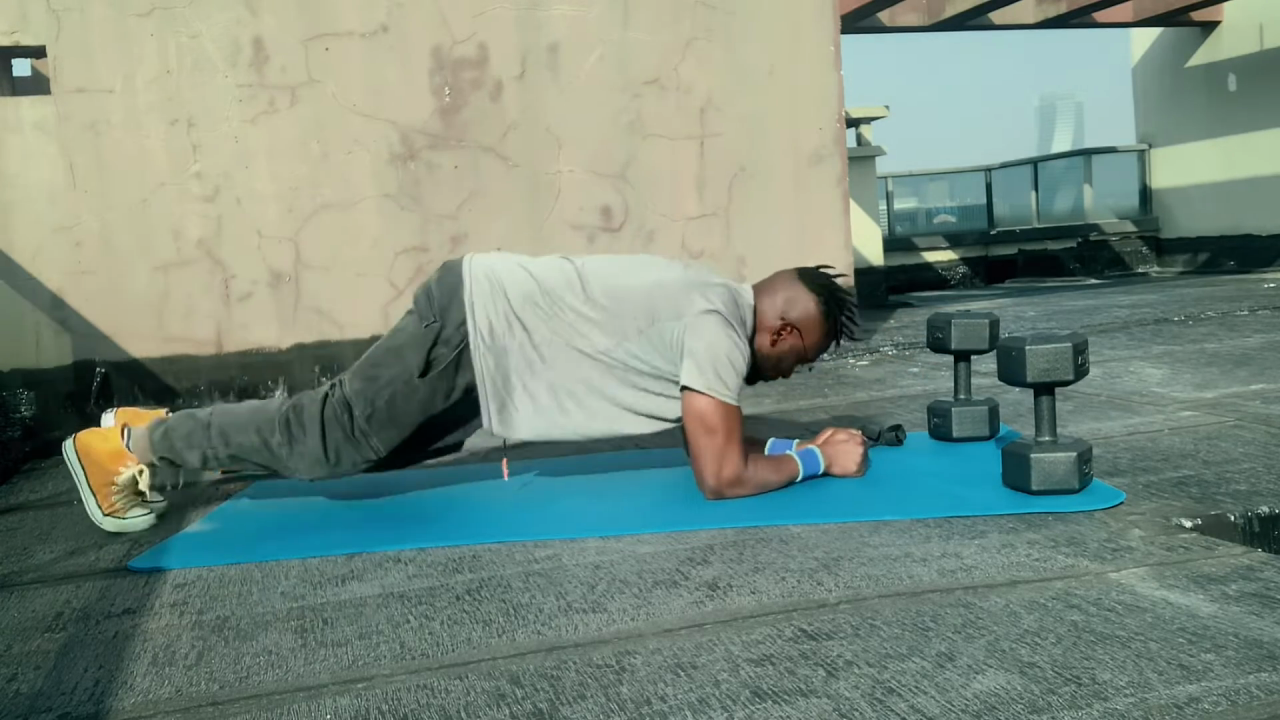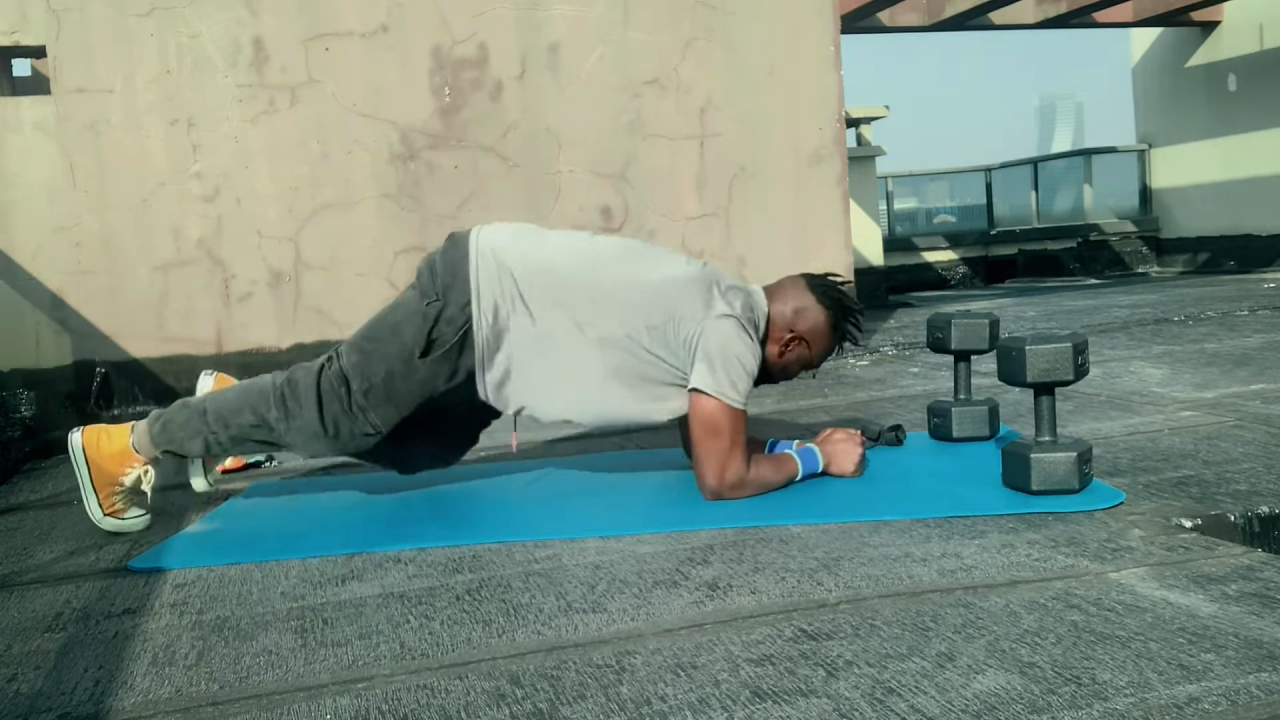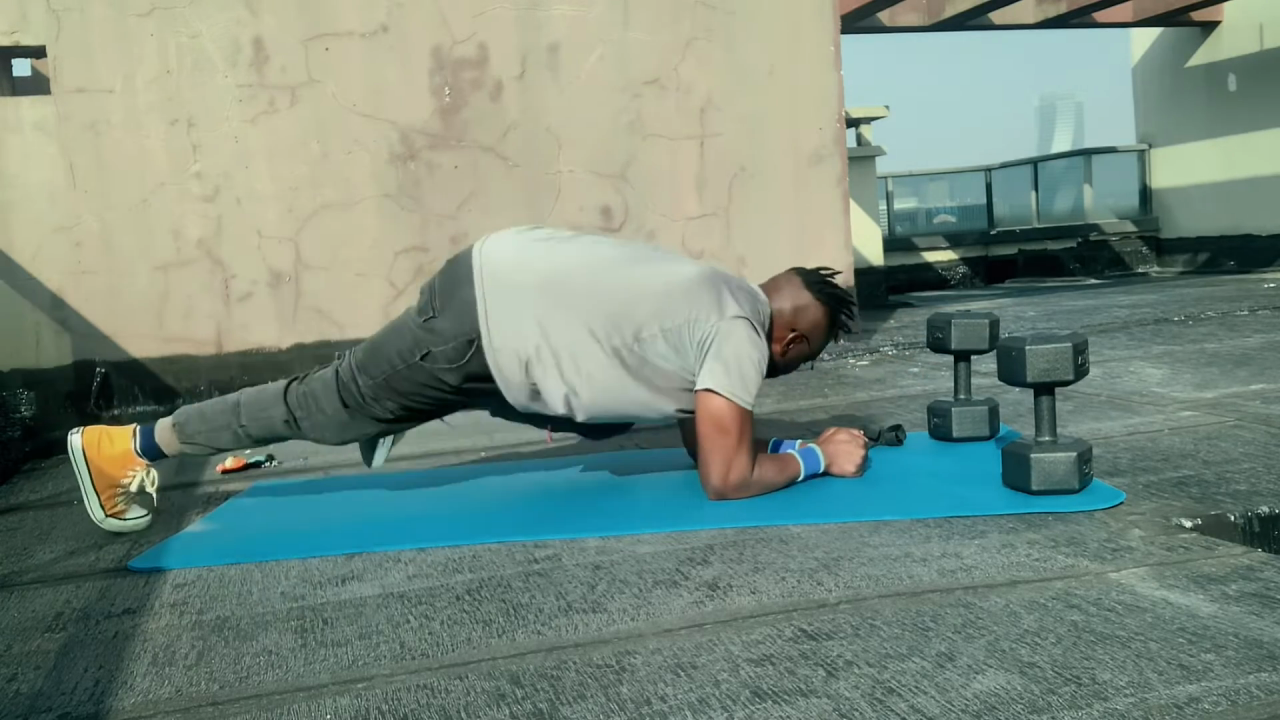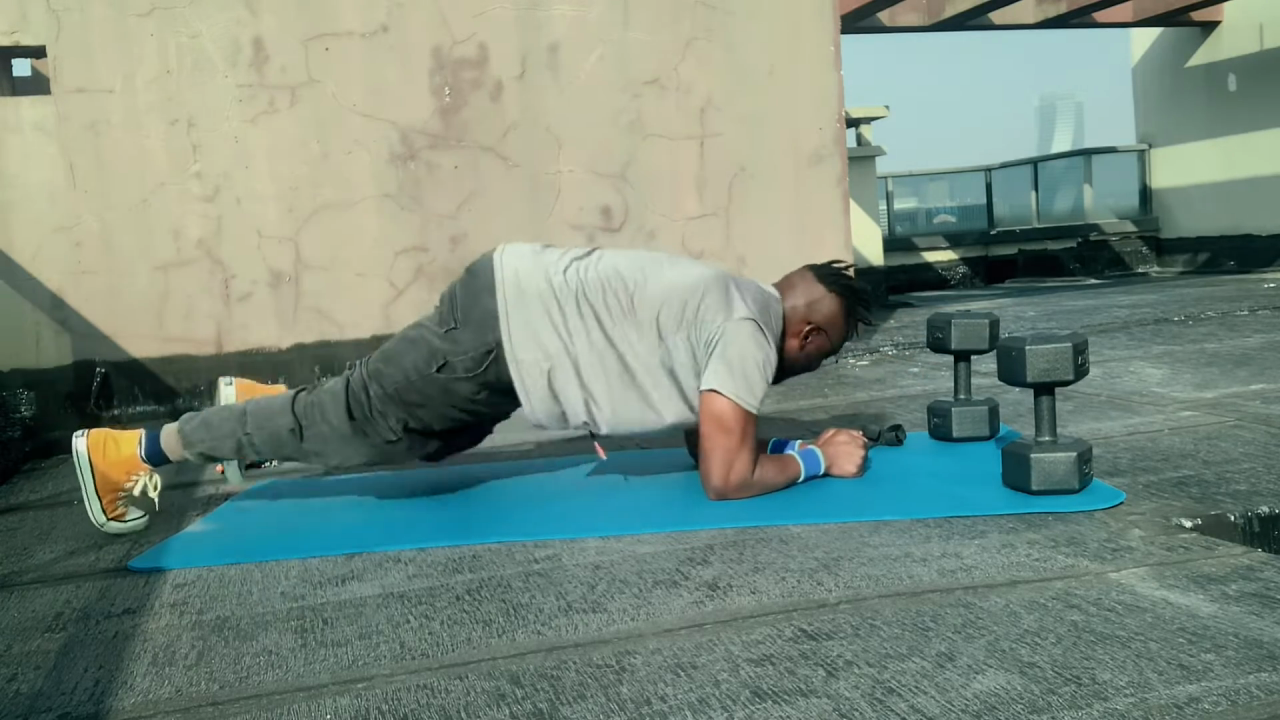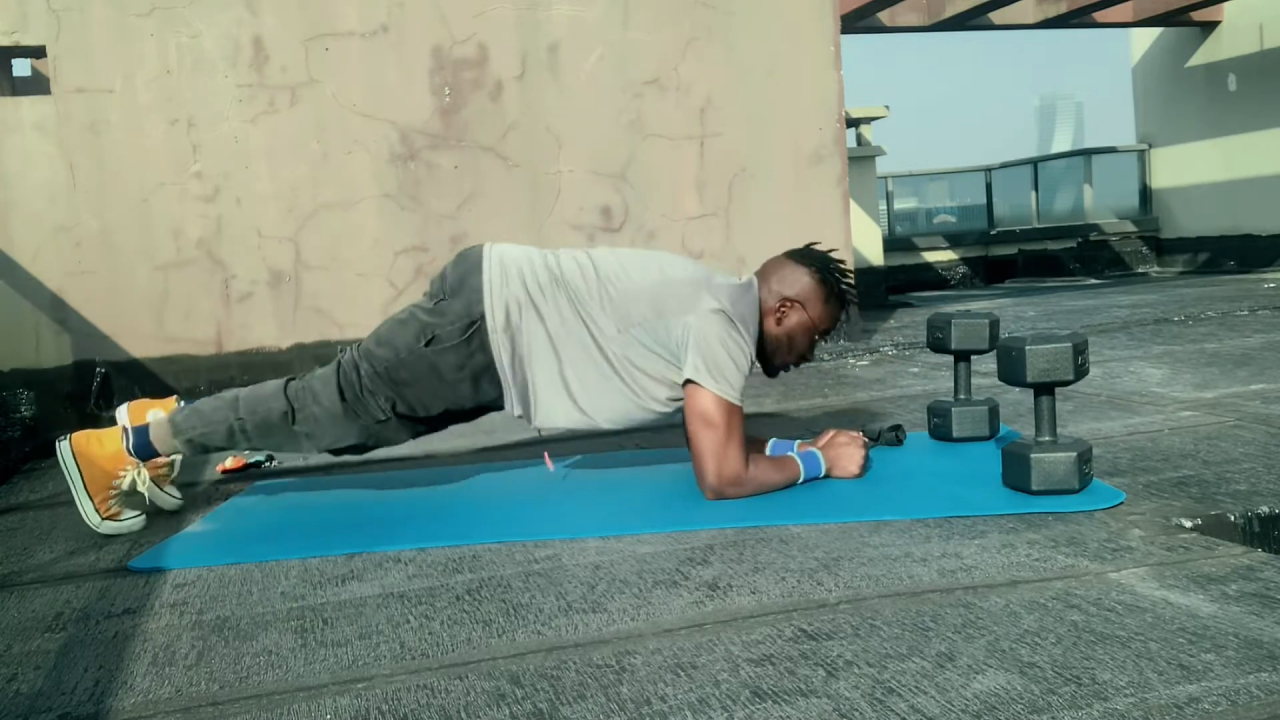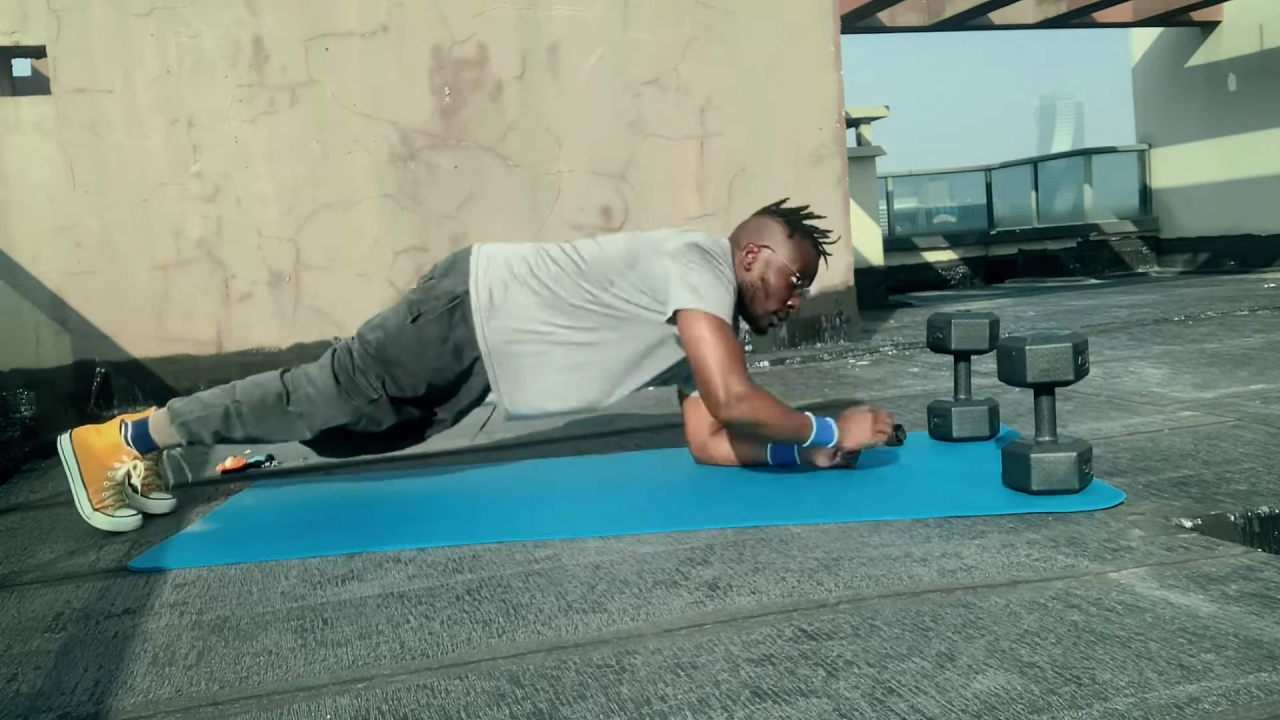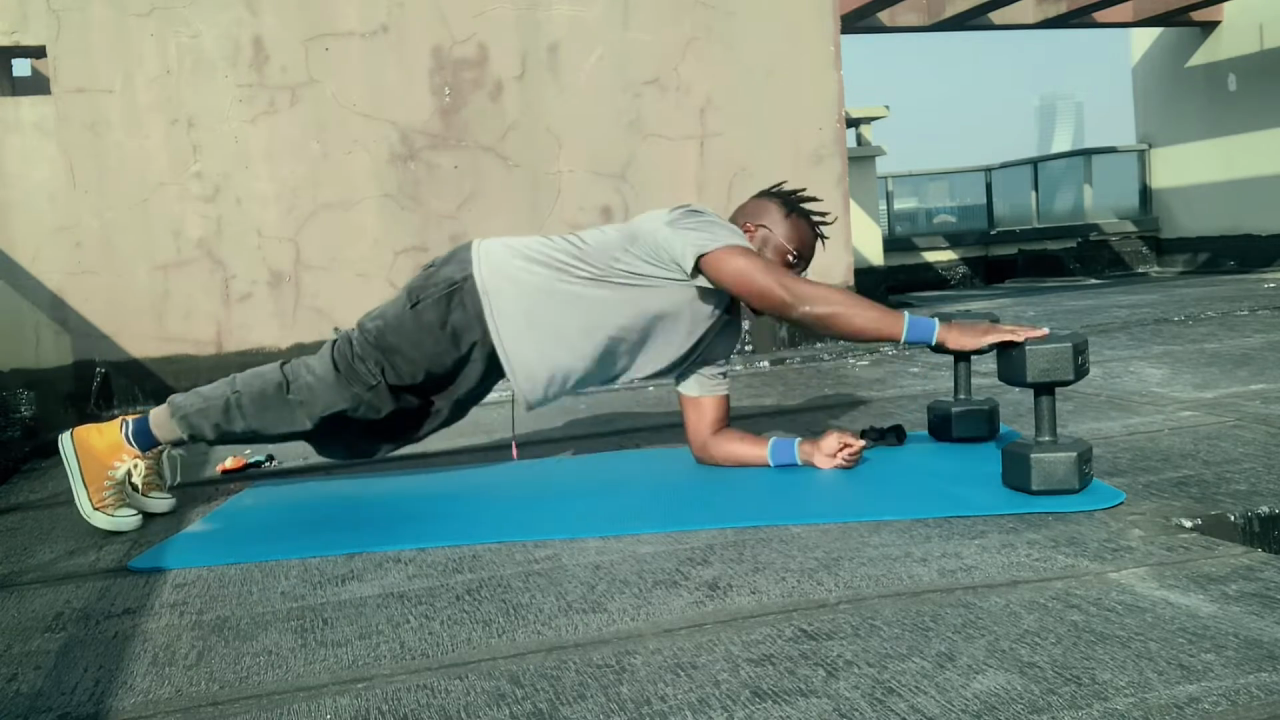
dt=0.2s
person 1, frame 1
left shoulder: (713, 306)
right shoulder: (720, 329)
left elbow: (713, 442)
right elbow: (720, 477)
left wrist: (781, 446)
right wrist: (813, 460)
left hip: (487, 312)
right hip: (471, 325)
left knee: (351, 430)
right knee: (328, 437)
left ankle: (161, 429)
right ankle: (121, 445)
person 1, frame 2
left shoulder: (720, 304)
right shoulder: (734, 333)
left elbow: (705, 434)
right elbow: (720, 478)
left wrist: (786, 445)
right wrist: (812, 458)
left hip: (501, 272)
right hip: (474, 303)
left knee: (421, 449)
right knee: (329, 408)
left ankle: (235, 404)
right ankle: (124, 446)
person 1, frame 3
left shoulder: (721, 301)
right shoulder: (742, 333)
left elbow: (703, 432)
right elbow: (724, 479)
left wrist: (779, 442)
right wrist: (815, 458)
left hip: (511, 272)
right hip: (484, 317)
left knee: (609, 414)
right knee: (339, 405)
right ankle: (127, 446)
person 1, frame 4
left shoulder: (732, 302)
right shoulder: (750, 333)
left elbow: (715, 439)
right elbow: (726, 478)
left wrist: (789, 445)
right wrist: (814, 459)
left hip: (516, 291)
right hip: (501, 327)
left knee: (439, 437)
right knee: (348, 423)
left ankle: (263, 404)
right ankle: (132, 450)
person 1, frame 5
left shoulder: (714, 303)
right shoulder: (724, 322)
left elbow: (715, 446)
right elbow: (722, 478)
left wrist: (790, 446)
right wrist: (813, 463)
left hip: (498, 314)
right hip: (487, 317)
left knee: (349, 417)
right knee: (333, 408)
left ankle: (166, 420)
right ankle: (126, 445)
person 1, frame 6
left shoulder: (683, 325)
right shoulder: (688, 267)
left elbow: (709, 432)
right elbow: (736, 395)
left wrist: (787, 451)
right wrist: (830, 433)
left hip: (473, 365)
right hip: (466, 312)
left knee: (347, 424)
right knee: (323, 396)
left ankle: (159, 439)
right ankle: (121, 441)
person 1, frame 7
left shoulder: (711, 320)
right shoulder: (692, 231)
left elbow: (709, 440)
right elbow: (800, 304)
left wrist: (804, 449)
right wrist: (935, 330)
left hip: (497, 350)
right hip: (473, 299)
left knee: (358, 430)
right knee: (325, 386)
left ankle: (167, 440)
right ankle: (120, 441)
